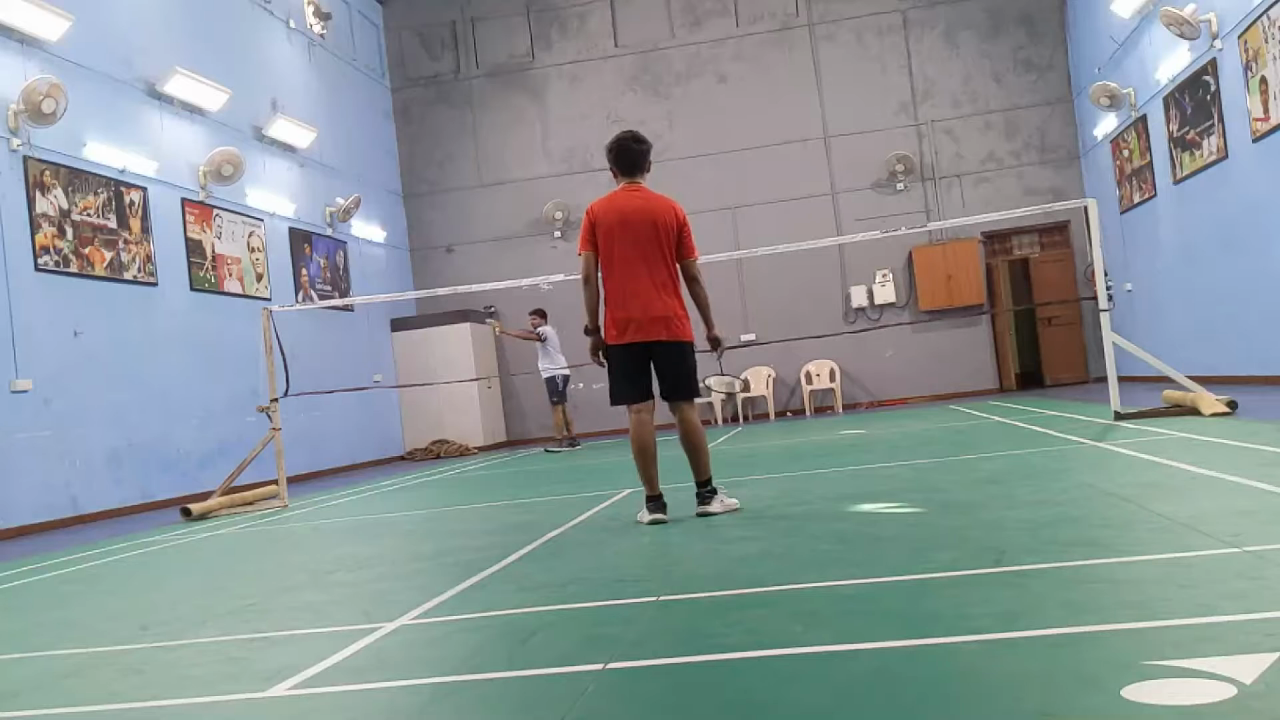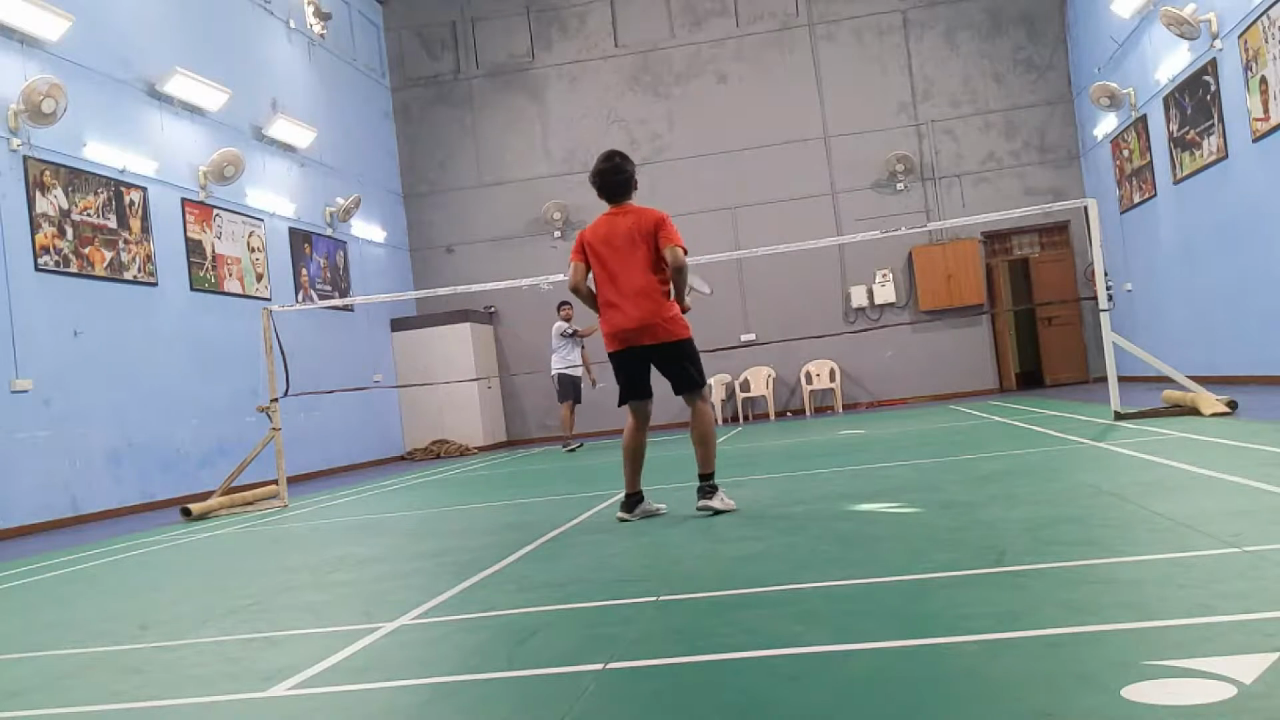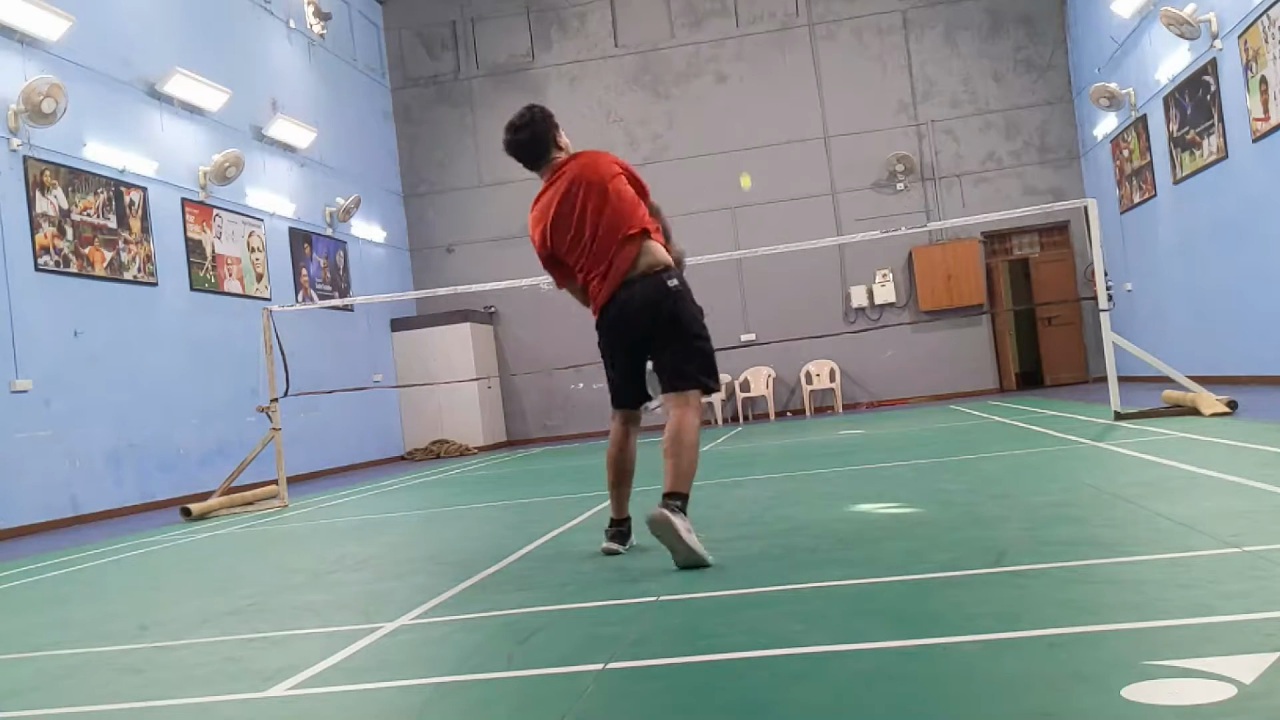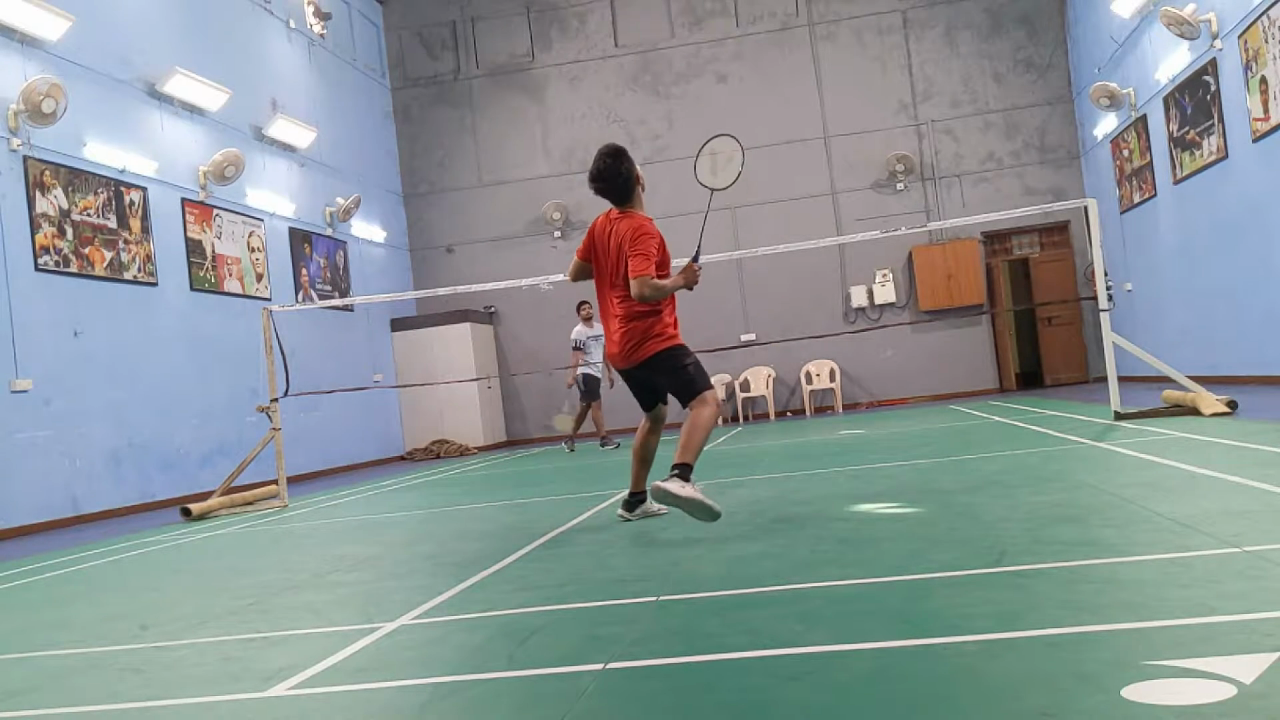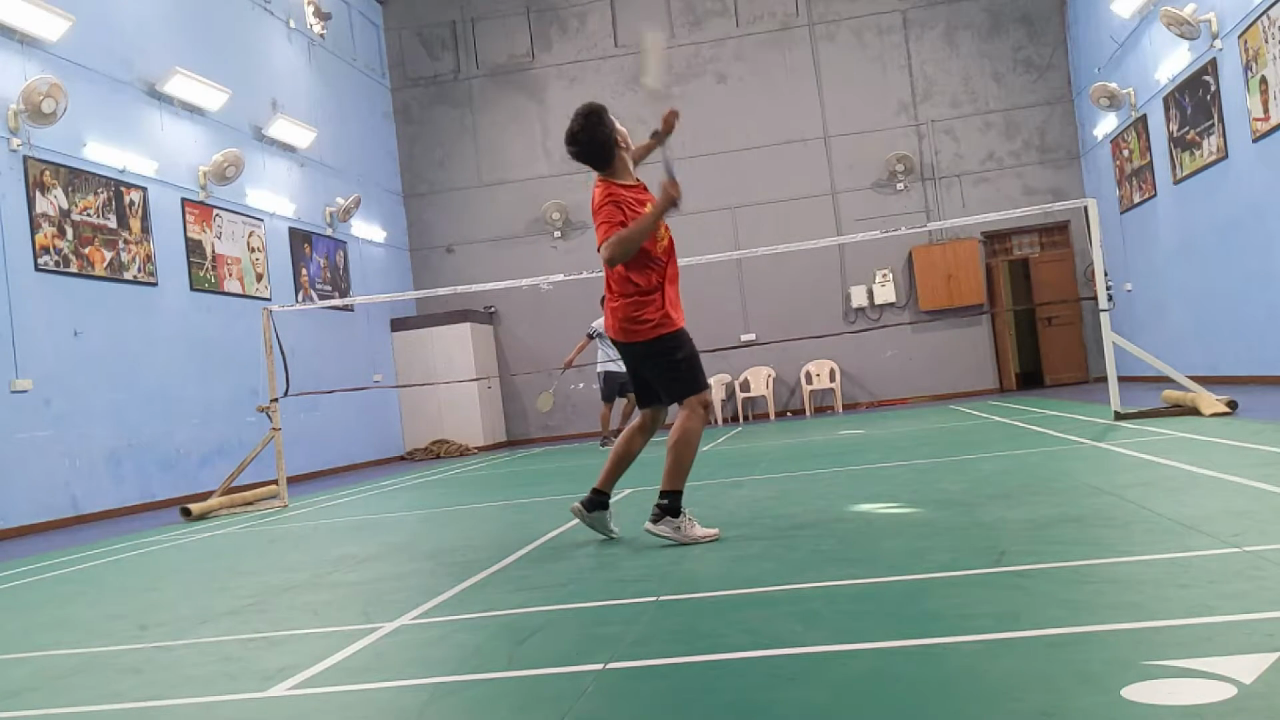
dt=1s
person 1, frame 1
left shoulder: (597, 212)
right shoulder: (670, 209)
left elbow: (589, 277)
right elbow: (692, 275)
left wrist: (593, 331)
right wrist: (710, 325)
left hip: (622, 330)
right hip: (671, 326)
left knee: (639, 412)
right knee: (684, 408)
left ankle: (654, 502)
right ankle: (707, 494)
person 1, frame 2
left shoulder: (589, 235)
right shoulder: (655, 219)
left elbow: (576, 283)
right elbow: (676, 261)
right wrist: (680, 299)
left hip: (618, 334)
right hip: (662, 325)
left knee: (638, 412)
right knee: (698, 399)
left ankle: (632, 499)
right ankle: (708, 489)
person 1, frame 3
left shoulder: (539, 222)
right shoulder: (598, 164)
left elbow: (579, 292)
right elbow: (653, 214)
right wrist: (670, 249)
left hip: (612, 308)
right hip: (658, 287)
left knee: (624, 418)
right knee: (684, 405)
left ankle: (618, 527)
right ankle: (673, 508)
person 1, frame 4
left shoulder: (600, 225)
right shoulder: (642, 231)
left elbow: (575, 273)
right elbow: (643, 290)
right wrist: (680, 279)
left hip: (621, 346)
right hip: (653, 340)
left knee: (655, 415)
right knee: (705, 402)
left ankle: (635, 499)
right ankle: (679, 478)
person 1, frame 5
left shoulder: (618, 179)
right shoulder: (612, 198)
right elbow: (611, 254)
left wrist: (658, 138)
right wrist: (657, 211)
left hip: (636, 321)
right hip: (651, 321)
left knee: (651, 416)
right knee: (696, 404)
left ankle: (596, 499)
right ankle: (668, 512)
